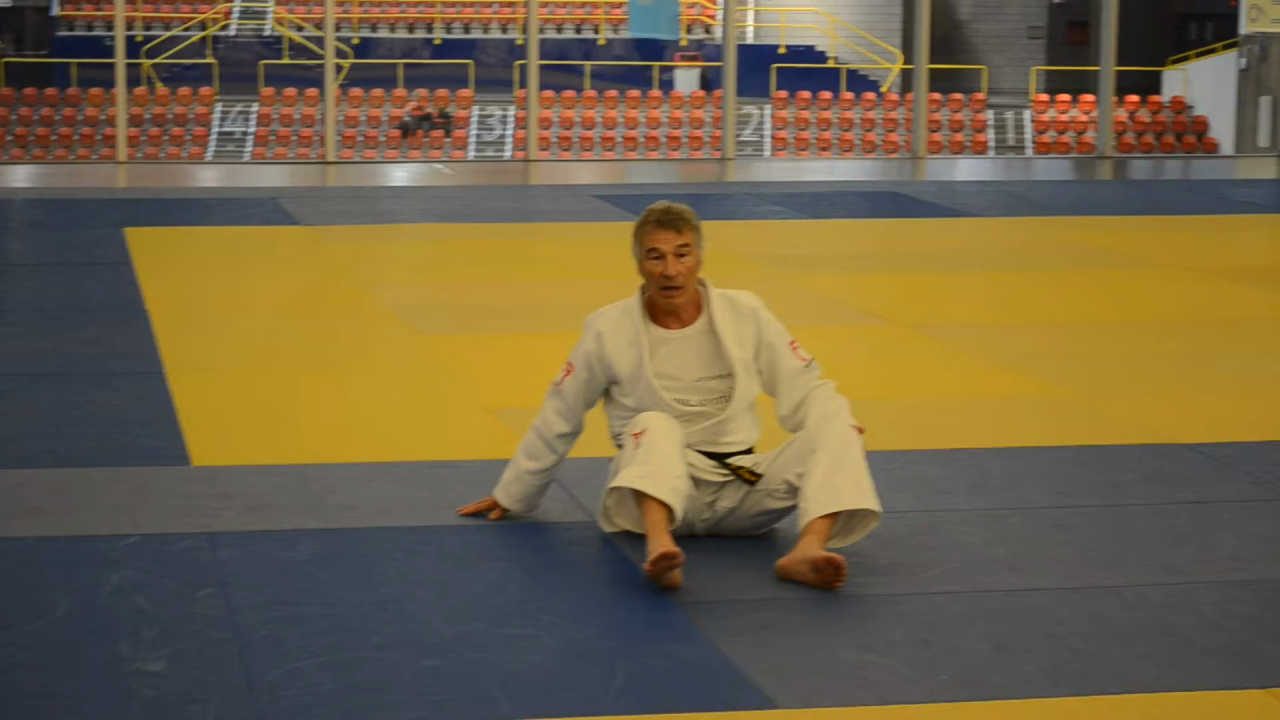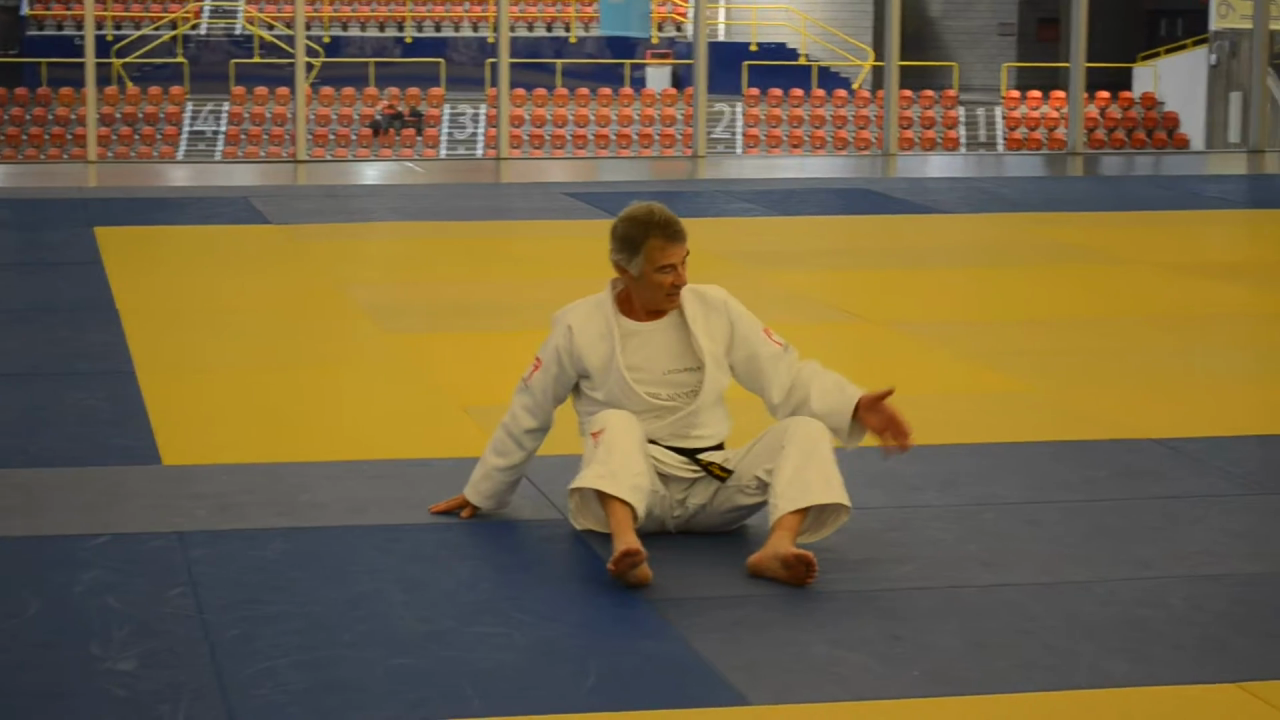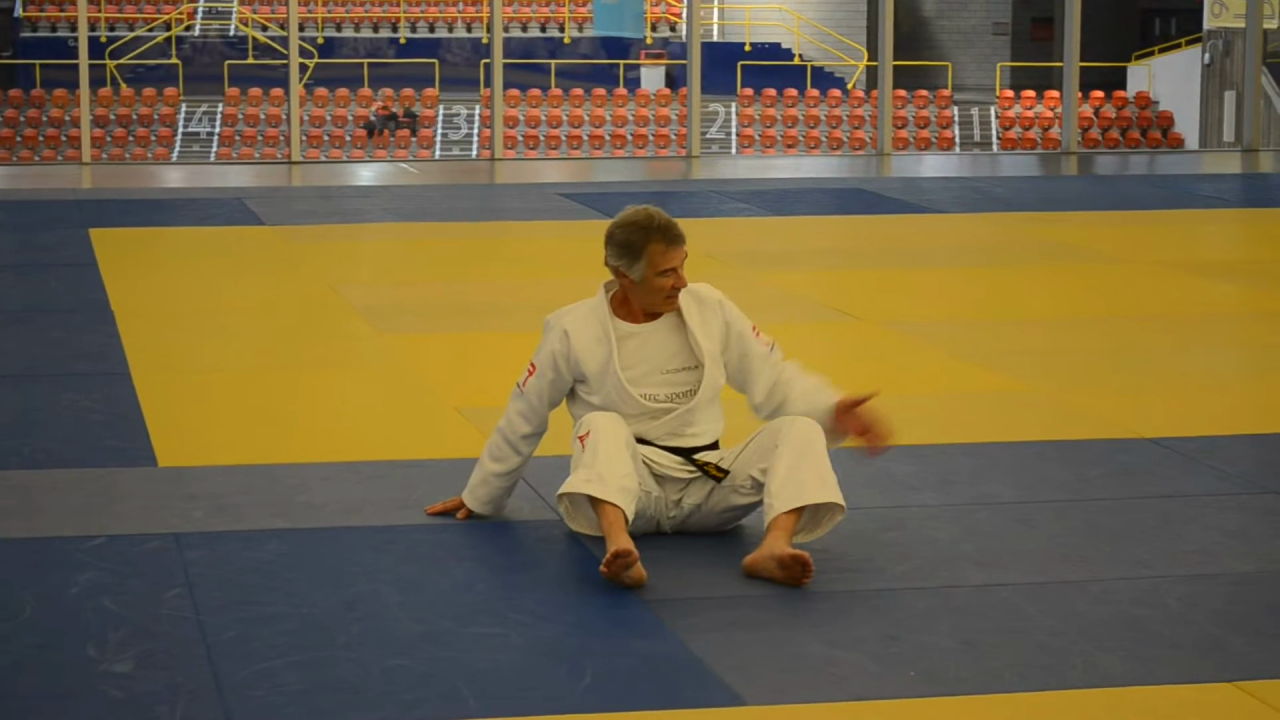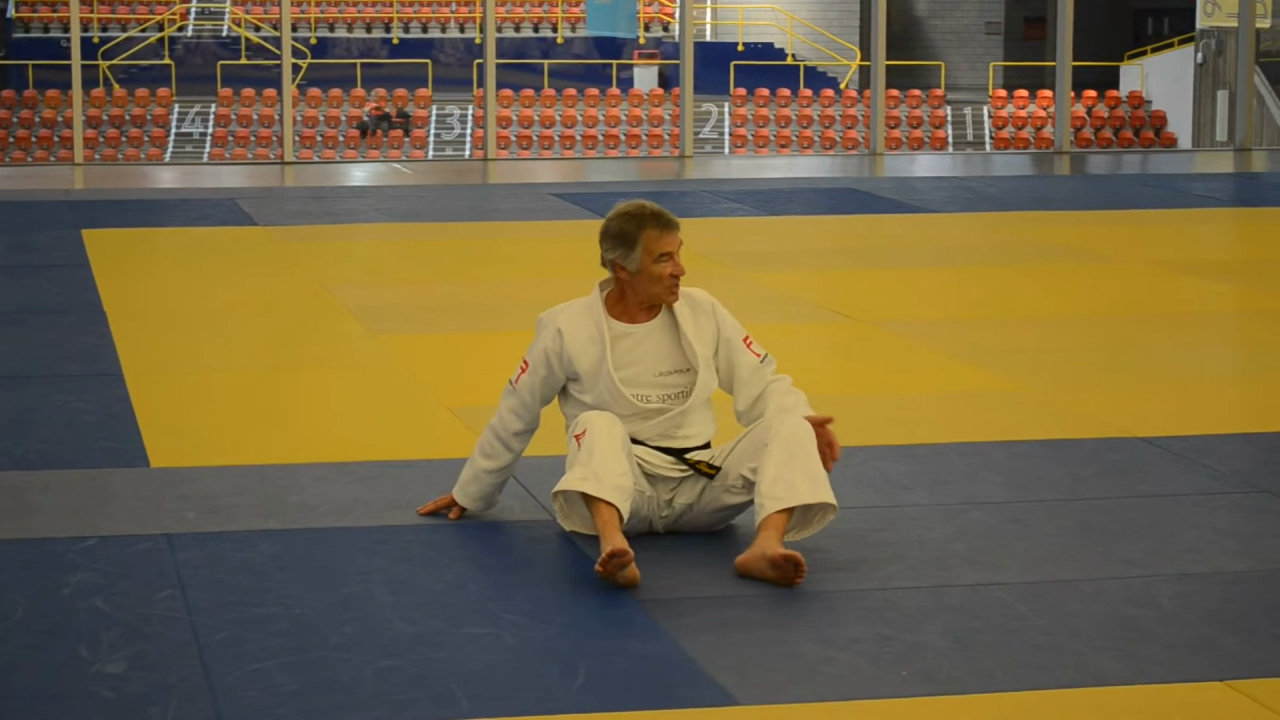
dt=0.3s
person 1, frame 1
left shoulder: (745, 313)
right shoulder: (608, 331)
left elbow: (804, 386)
right elbow: (558, 419)
left wrist: (843, 429)
right wrist: (511, 495)
left hip: (737, 488)
right hip: (654, 481)
left knee: (834, 437)
right knee: (655, 427)
left ankle: (806, 552)
right ankle: (659, 549)
person 1, frame 2
left shoulder: (715, 307)
right shoulder: (578, 326)
left elbow: (788, 374)
right elbow: (528, 414)
left wrist: (855, 406)
right wrist: (481, 493)
left hip: (709, 482)
right hip: (627, 480)
left knee: (804, 432)
right knee: (615, 425)
left ankle: (775, 549)
right ankle: (625, 544)
person 1, frame 3
left shoulder: (709, 309)
right shoulder: (572, 329)
left elbow: (771, 375)
right elbow: (523, 419)
left wrist: (832, 408)
right wrist: (478, 497)
left hip: (706, 482)
right hip: (626, 484)
left knee: (798, 433)
right knee: (601, 428)
left ankle: (770, 550)
right ankle: (618, 549)
person 1, frame 4
left shoulder: (703, 311)
right shoulder: (566, 329)
left elbow: (760, 382)
right elbow: (515, 417)
left wrist: (803, 419)
right wrist: (468, 494)
left hip: (695, 483)
right hip: (617, 481)
left knee: (789, 431)
right knee: (596, 427)
left ankle: (765, 548)
right ankle: (613, 546)
